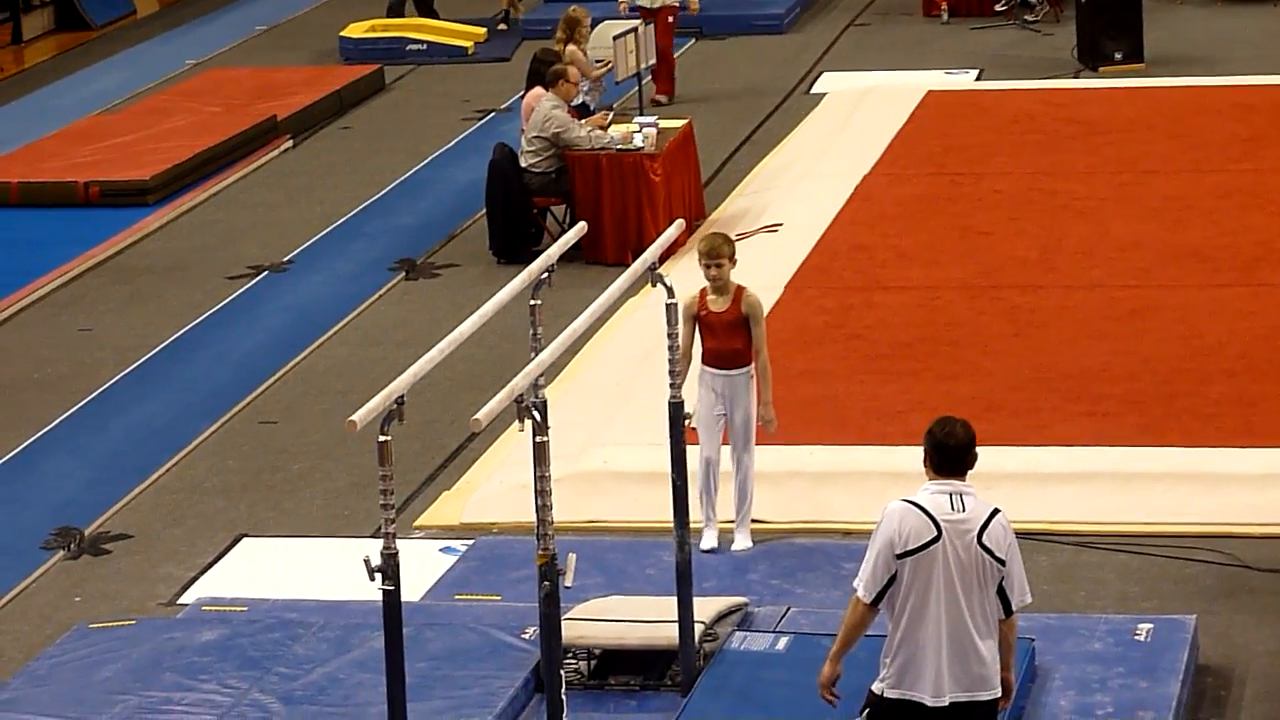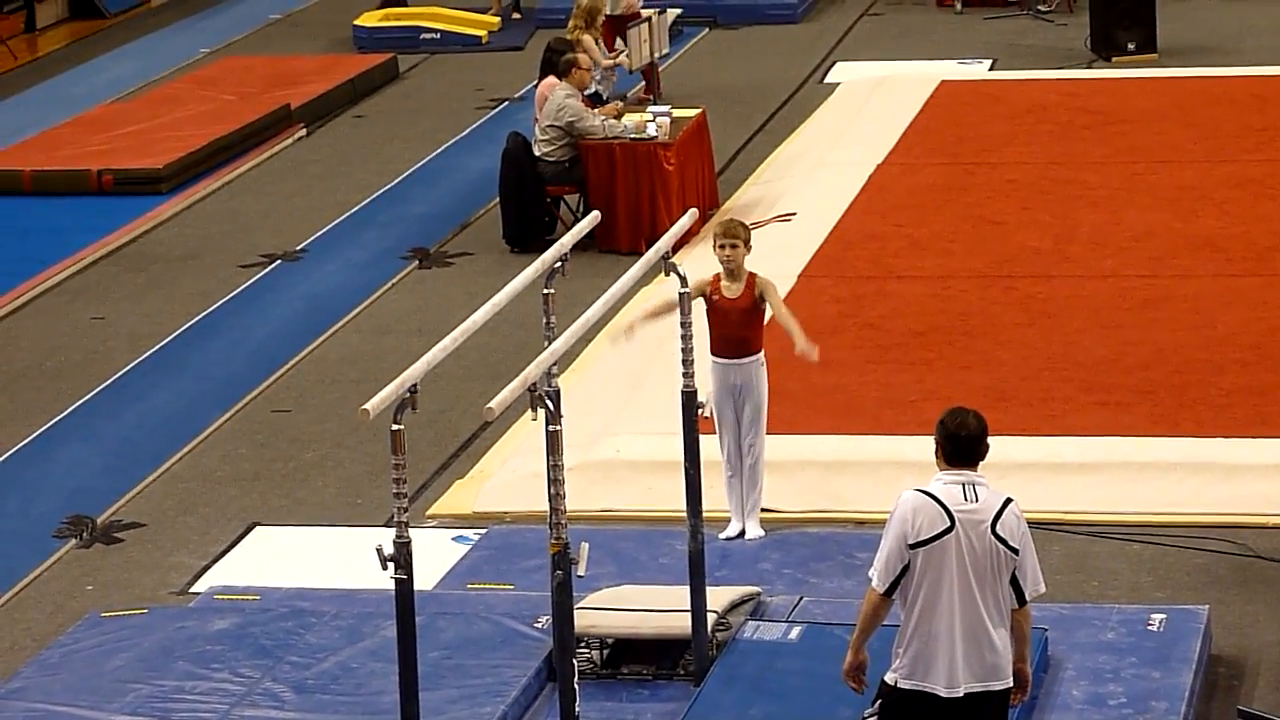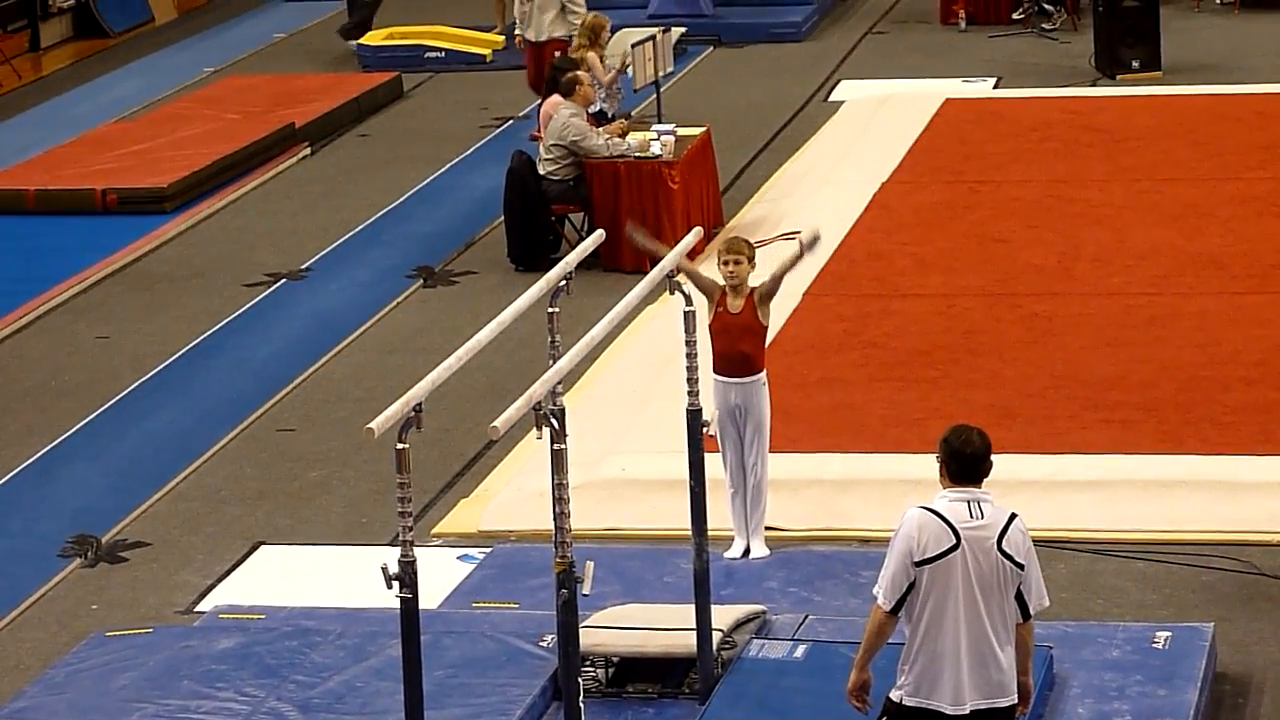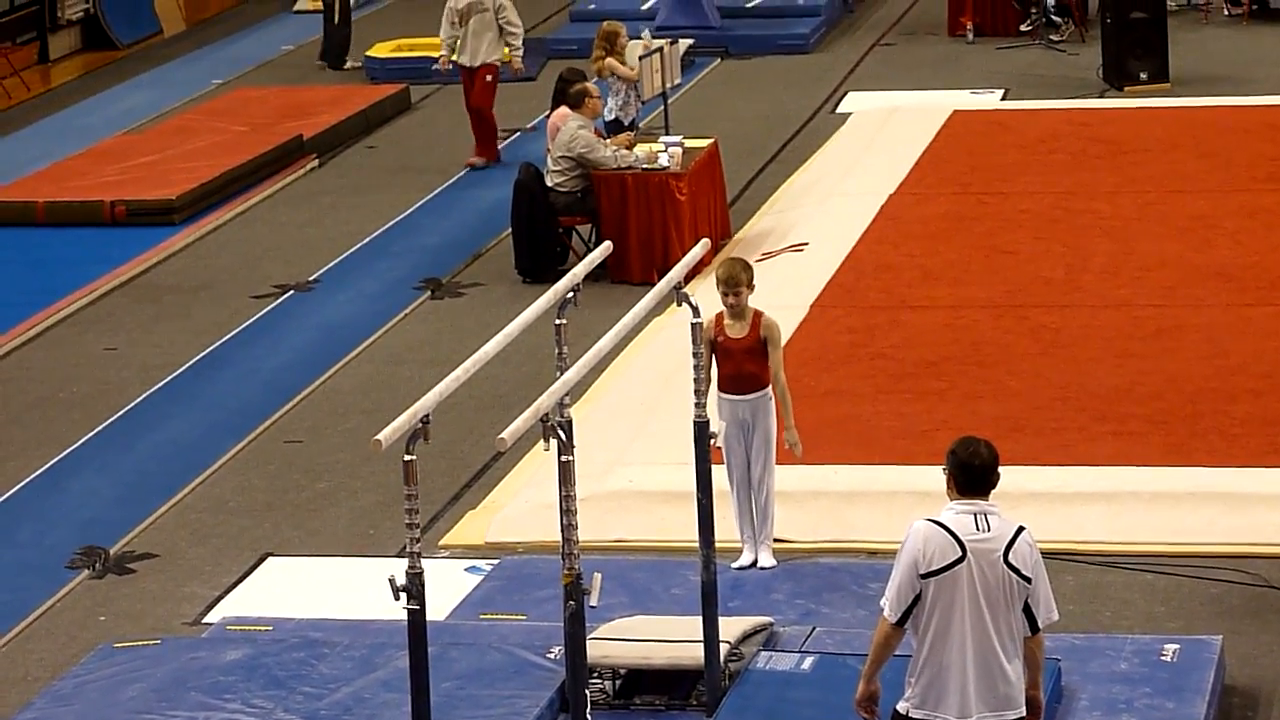
dt=0.7s
person 1, frame 1
left shoulder: (749, 302)
right shoulder: (693, 304)
left elbow: (761, 353)
right elbow: (684, 352)
left wrist: (767, 401)
left hip: (742, 381)
right hip: (710, 381)
left knee: (743, 456)
right knee: (708, 456)
left ankle: (742, 526)
right ankle: (709, 524)
person 1, frame 2
left shoulder: (759, 284)
right shoulder: (708, 285)
left elbow: (781, 311)
right elbow: (673, 302)
left wrist: (800, 339)
right wrist: (639, 320)
left hip: (752, 369)
right hip: (721, 370)
left knee: (752, 445)
right knee: (728, 447)
left ankle: (751, 516)
right ankle: (735, 515)
person 1, frame 3
left shoulder: (761, 298)
right shoulder: (713, 295)
left elbow: (778, 275)
right elbow: (685, 266)
left wrist: (799, 253)
right wrist: (650, 245)
left hip: (753, 388)
right hip: (722, 389)
left knee: (756, 466)
right knee: (733, 468)
left ankle: (756, 536)
right ankle: (739, 535)
person 1, frame 4
left shoulder: (766, 326)
right shoulder: (711, 327)
left elbow: (778, 377)
right elbow: (703, 377)
left wrist: (789, 426)
left hip: (759, 404)
right hip: (728, 406)
left knee: (761, 479)
right knee: (738, 480)
left ankle: (764, 545)
right ankle: (749, 545)
person 2, frame 1
left shoulder: (901, 515)
right shoulder: (996, 523)
left elbow: (867, 600)
right elbow: (1007, 612)
left wrist: (834, 659)
right wrist: (1006, 669)
left hip: (907, 682)
right hip: (977, 684)
person 2, frame 2
left shoulder: (913, 506)
right shoulder: (1008, 513)
left elbow: (882, 592)
right elbow: (1020, 602)
left wrist: (856, 649)
right wrist: (1020, 661)
left hip: (920, 673)
right hip: (989, 675)
person 2, frame 3
left shoulder: (918, 523)
right shoulder: (1013, 528)
left elbow: (887, 610)
right elbow: (1024, 617)
left wrist: (861, 667)
right wrist: (1023, 674)
left hip: (925, 691)
right hip: (994, 691)
person 2, frame 4
left shoulder: (924, 535)
right shoulder: (1021, 542)
left elbow: (894, 621)
right elbow: (1033, 629)
left wrist: (868, 678)
right wrist: (1034, 687)
